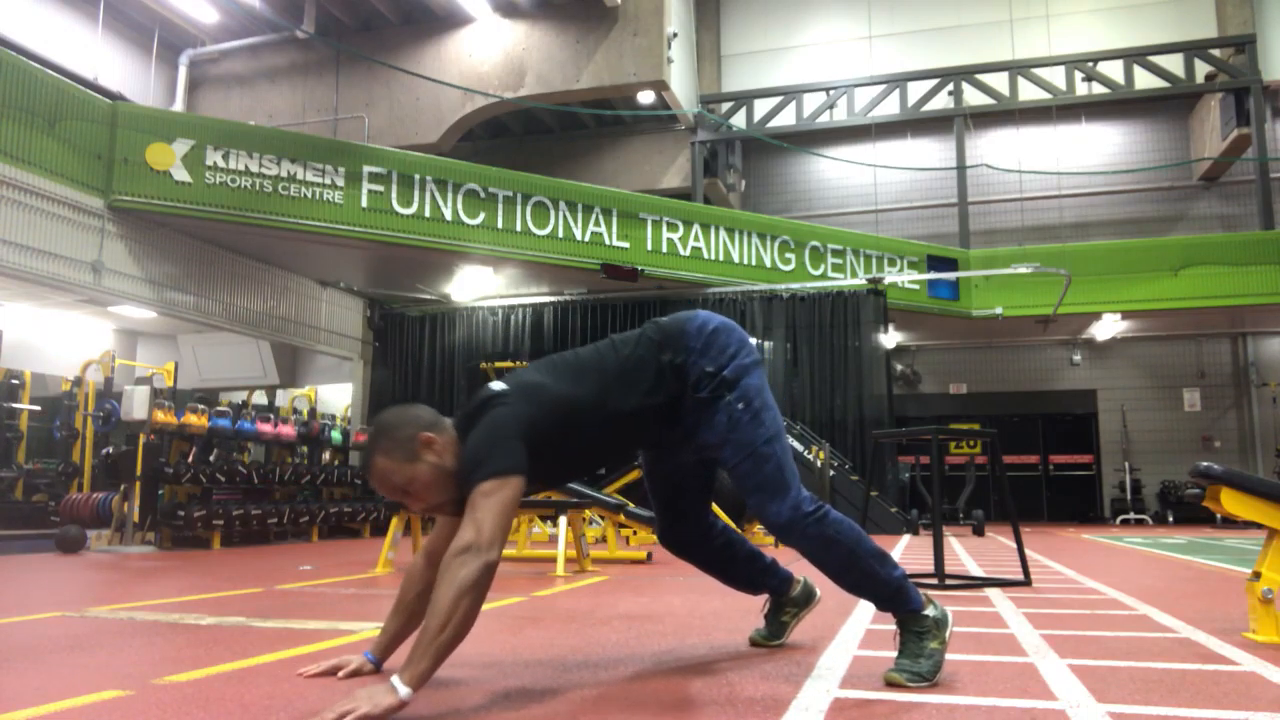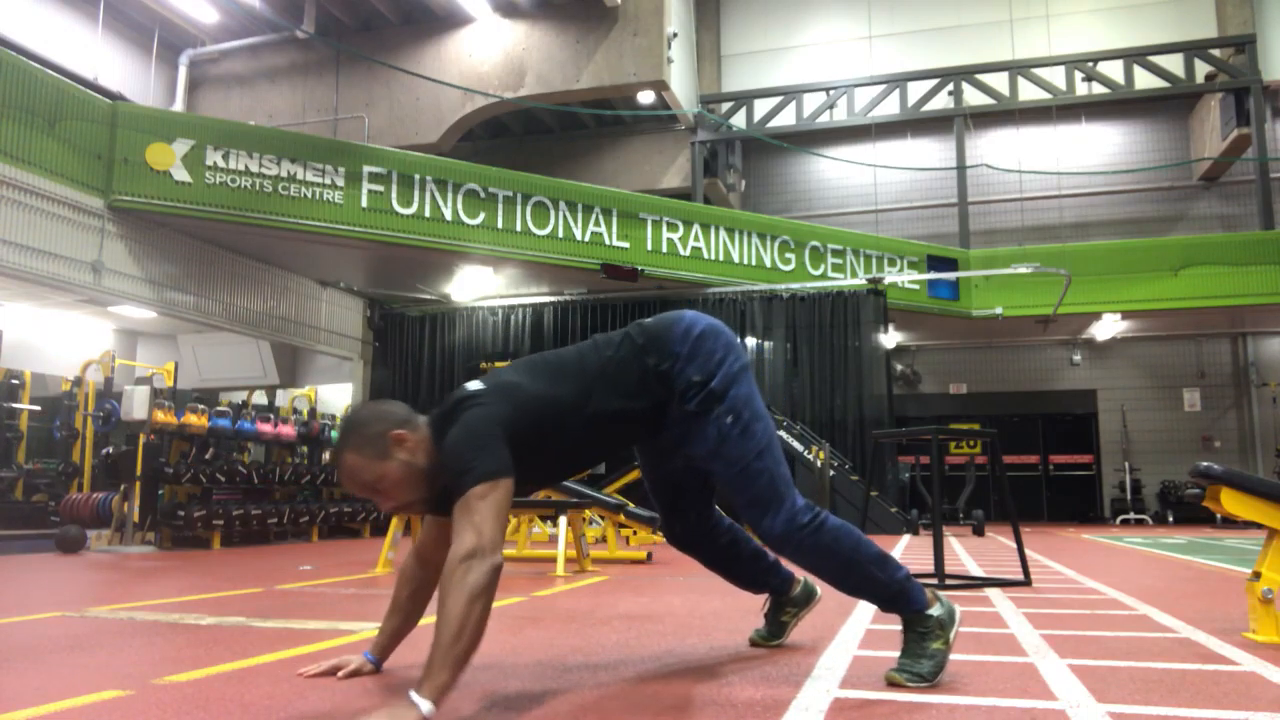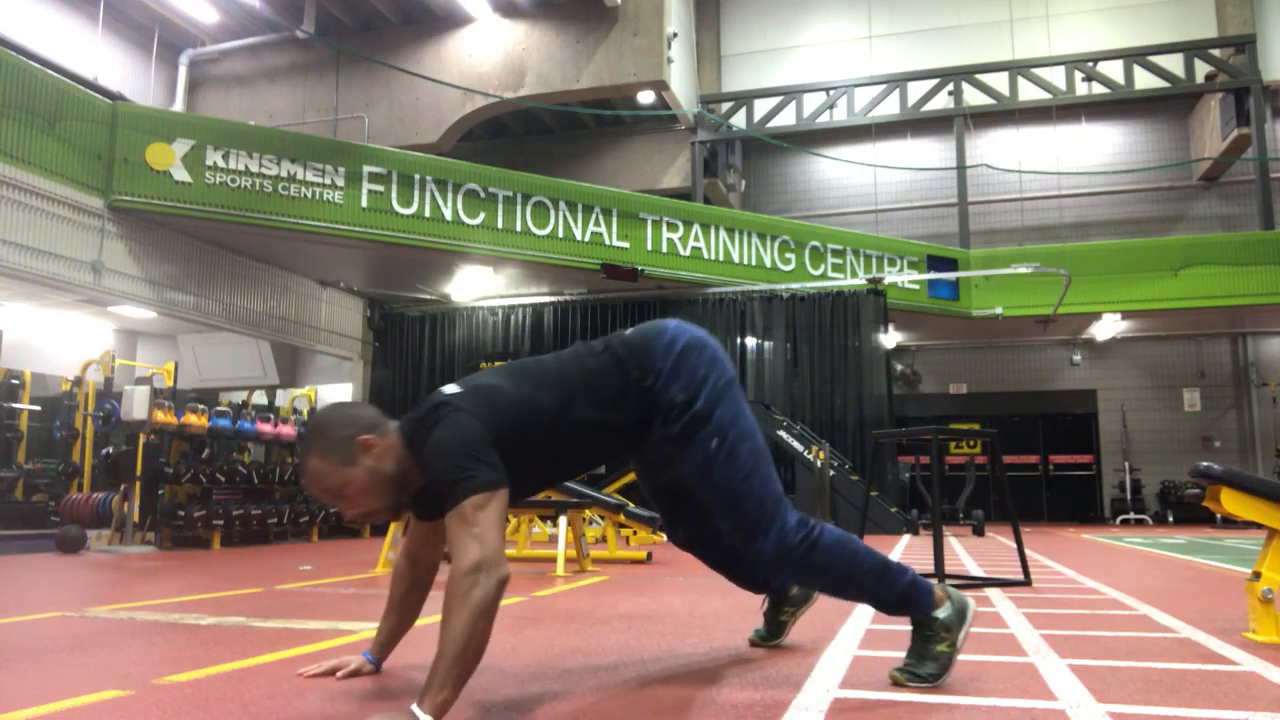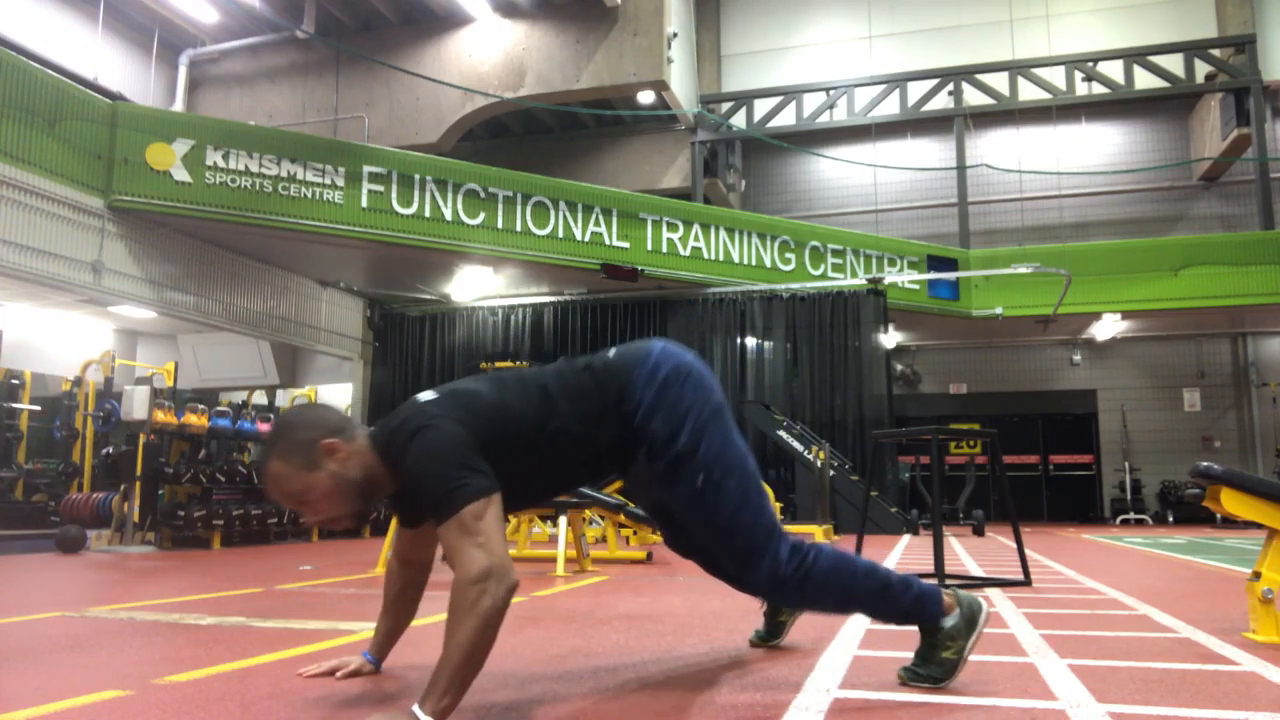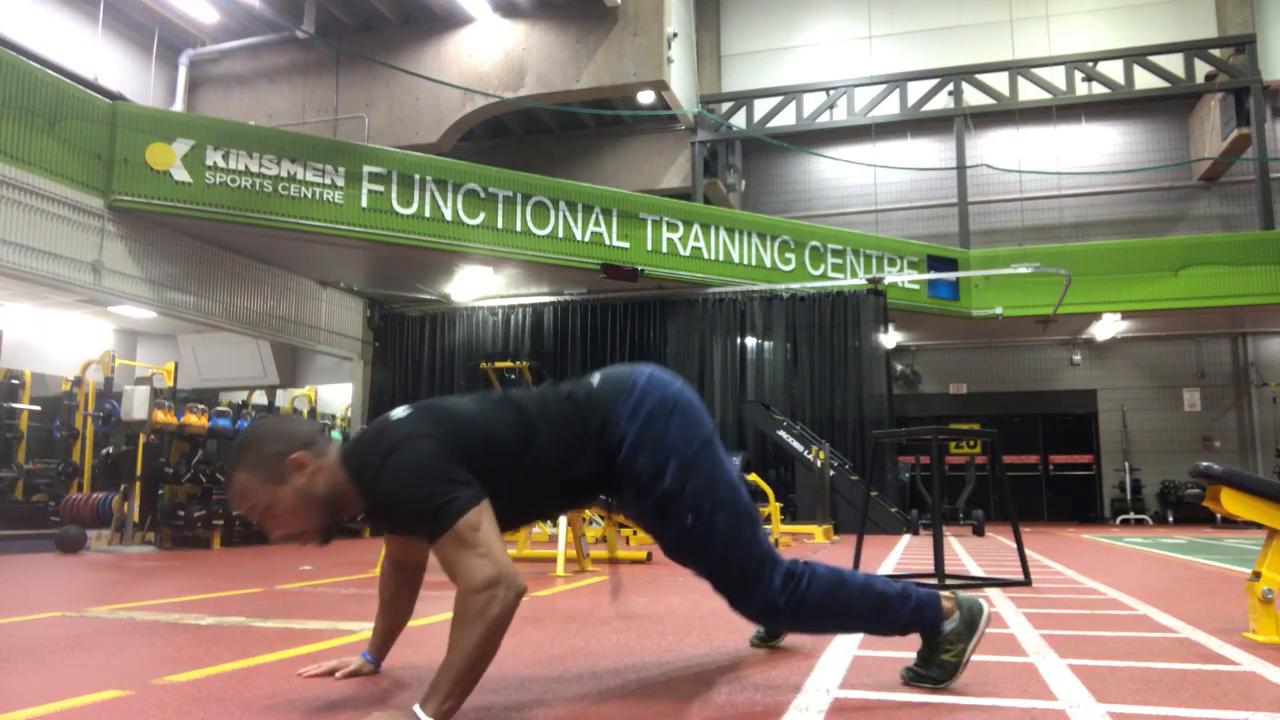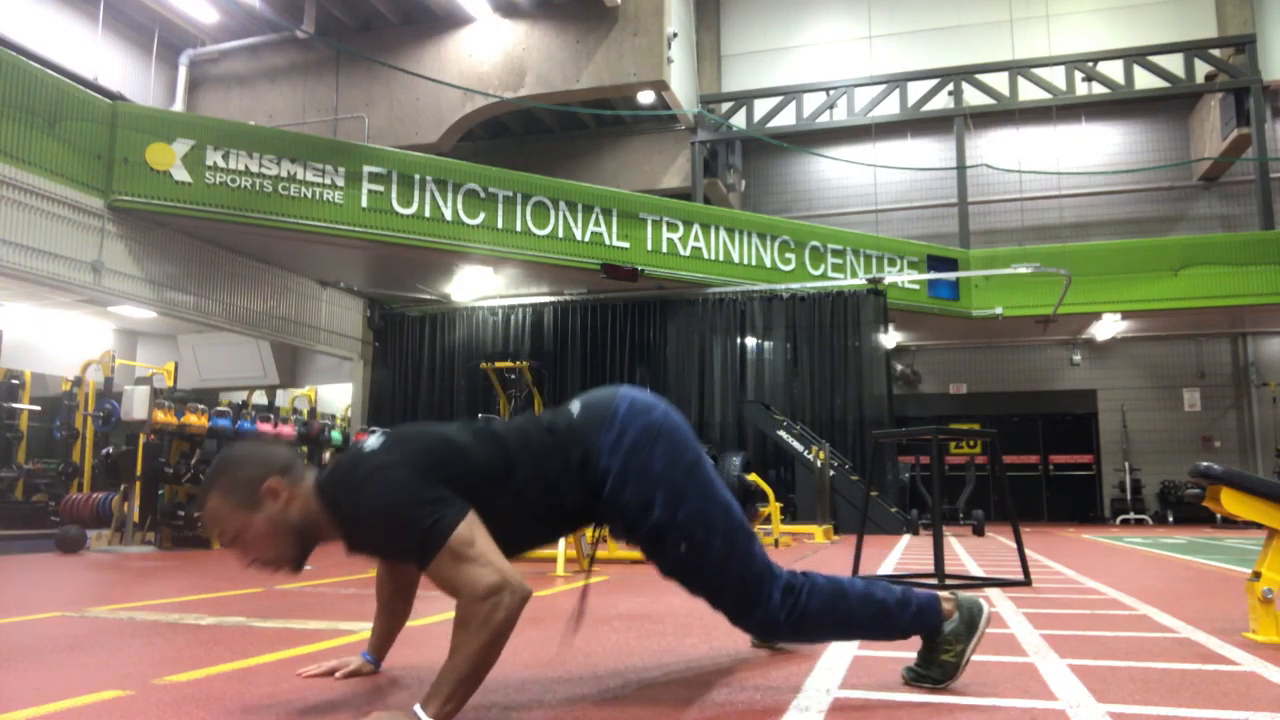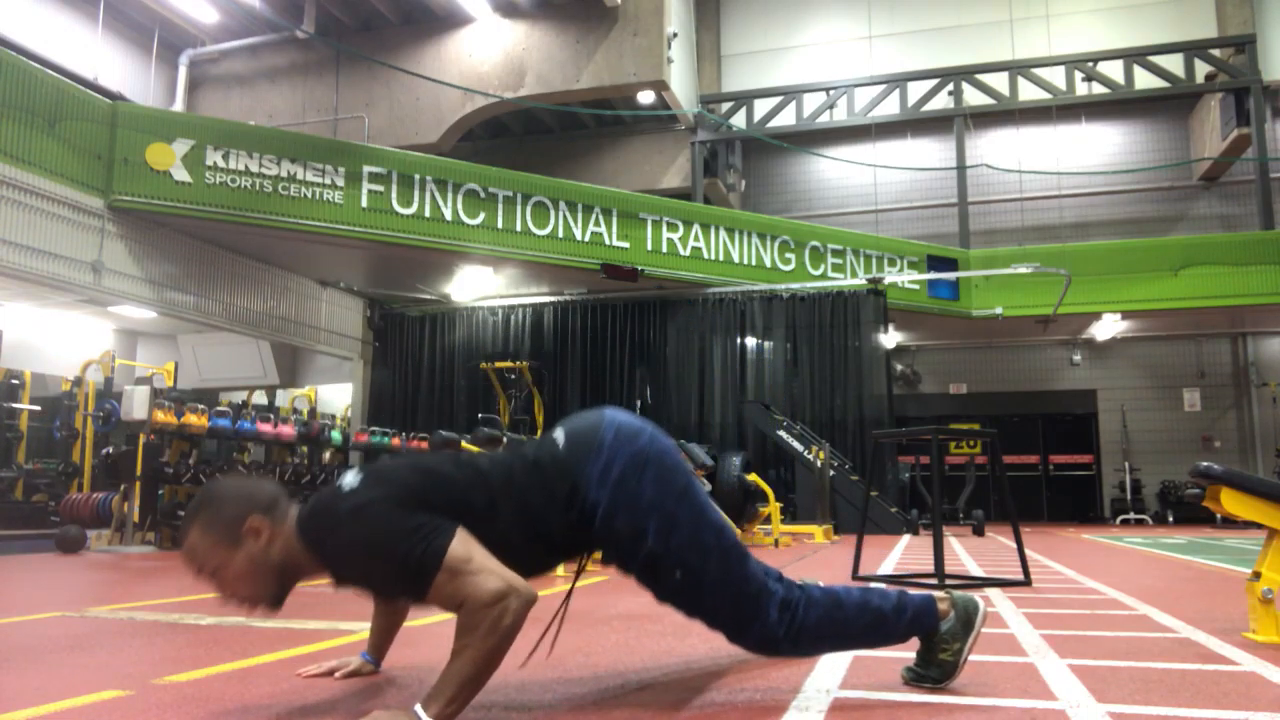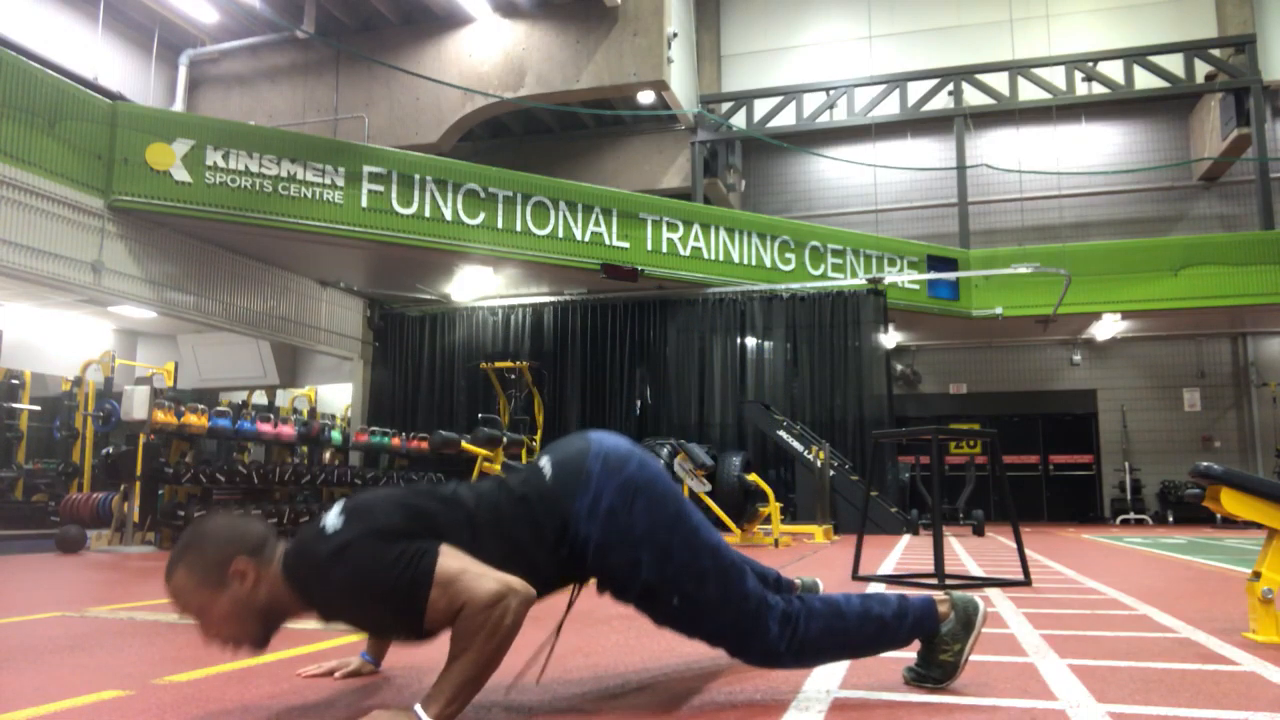
dt=0.1s
person 1, frame 1
left shoulder: (492, 433)
right shoulder: (465, 449)
left elbow: (473, 556)
right elbow: (434, 556)
right wrist: (376, 653)
left hip: (707, 362)
right hip: (674, 402)
left knee: (784, 509)
right knee: (682, 531)
left ankle: (918, 616)
right ankle: (787, 592)
person 1, frame 2
left shoulder: (471, 435)
right shoulder: (442, 452)
left elbow: (475, 560)
right elbow: (429, 556)
right wrist: (377, 651)
left hip: (691, 363)
right hip: (664, 389)
left knee: (778, 516)
right knee: (688, 528)
left ankle: (924, 611)
right ankle: (787, 595)
person 1, frame 3
left shoulder: (449, 441)
right shoulder: (423, 458)
left elbow: (480, 571)
right elbow: (418, 558)
right wrist: (375, 653)
left hip: (674, 375)
right hip: (660, 399)
left knee: (775, 533)
right knee: (690, 526)
left ankle: (934, 609)
right ankle: (785, 593)
person 1, frame 4
left shoulder: (426, 447)
right shoulder: (403, 455)
left elbow: (487, 577)
right elbow: (411, 555)
right wrist: (376, 651)
left hip: (658, 394)
right hip: (644, 402)
left knee: (763, 560)
right knee: (696, 539)
left ankle: (944, 611)
right ankle: (784, 612)
person 1, frame 5
left shoulder: (402, 464)
right shoulder: (378, 468)
left elbow: (494, 585)
right elbow: (403, 561)
right wrist: (373, 654)
left hip: (644, 422)
right hip: (630, 423)
left knee: (759, 587)
right knee: (692, 543)
left ankle: (943, 615)
right ankle: (781, 613)
person 1, frame 6
left shoulder: (375, 493)
right shoulder: (354, 488)
left elbow: (501, 590)
right elbow: (402, 556)
right wrist: (374, 651)
left hip: (626, 448)
right hip: (612, 437)
left knee: (766, 606)
right knee: (713, 560)
left ankle: (943, 614)
right ankle: (781, 580)
person 1, frame 7
left shoulder: (356, 525)
right shoulder: (343, 515)
left elbow: (503, 596)
left hip: (615, 476)
right hip: (601, 457)
left knee: (762, 620)
right knee: (713, 581)
left ankle: (940, 614)
right ankle: (779, 584)
person 1, frame 8
left shoulder: (340, 570)
right shoulder: (321, 554)
left elbow: (504, 596)
right wrist: (373, 649)
left hip: (604, 501)
right hip: (586, 476)
left knee: (768, 634)
right knee: (697, 569)
left ankle: (939, 614)
right ankle: (788, 584)
